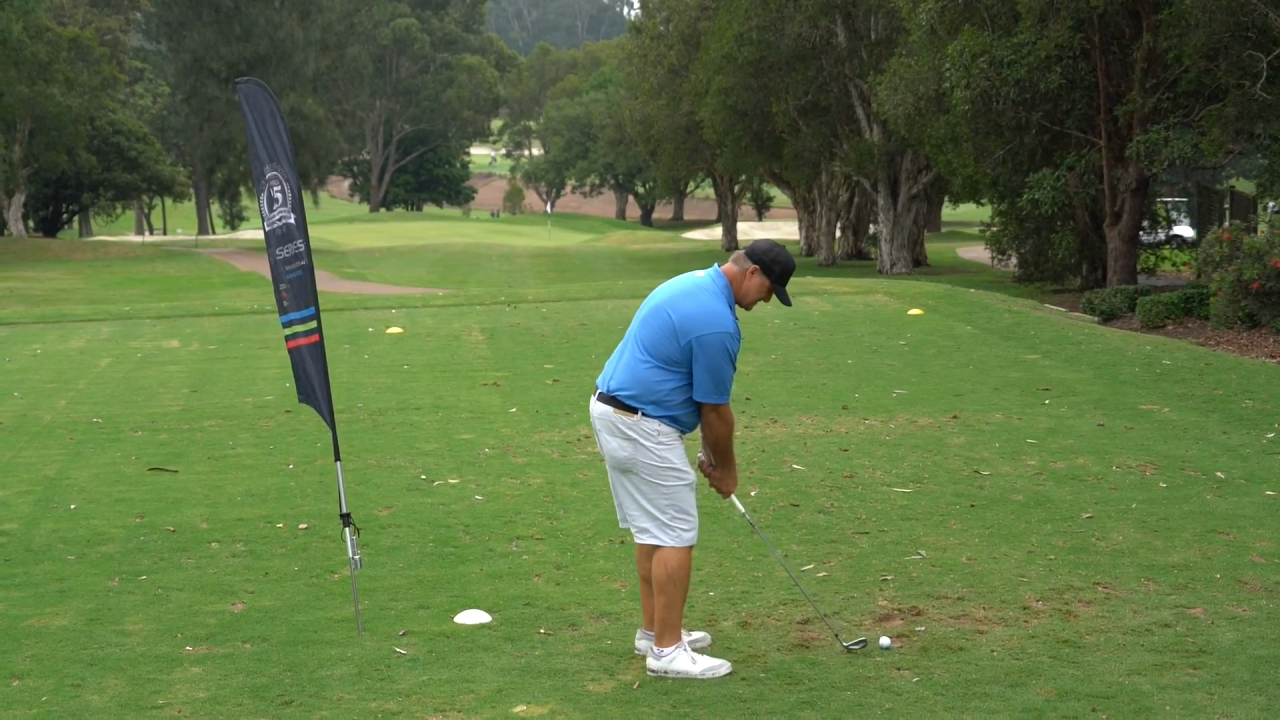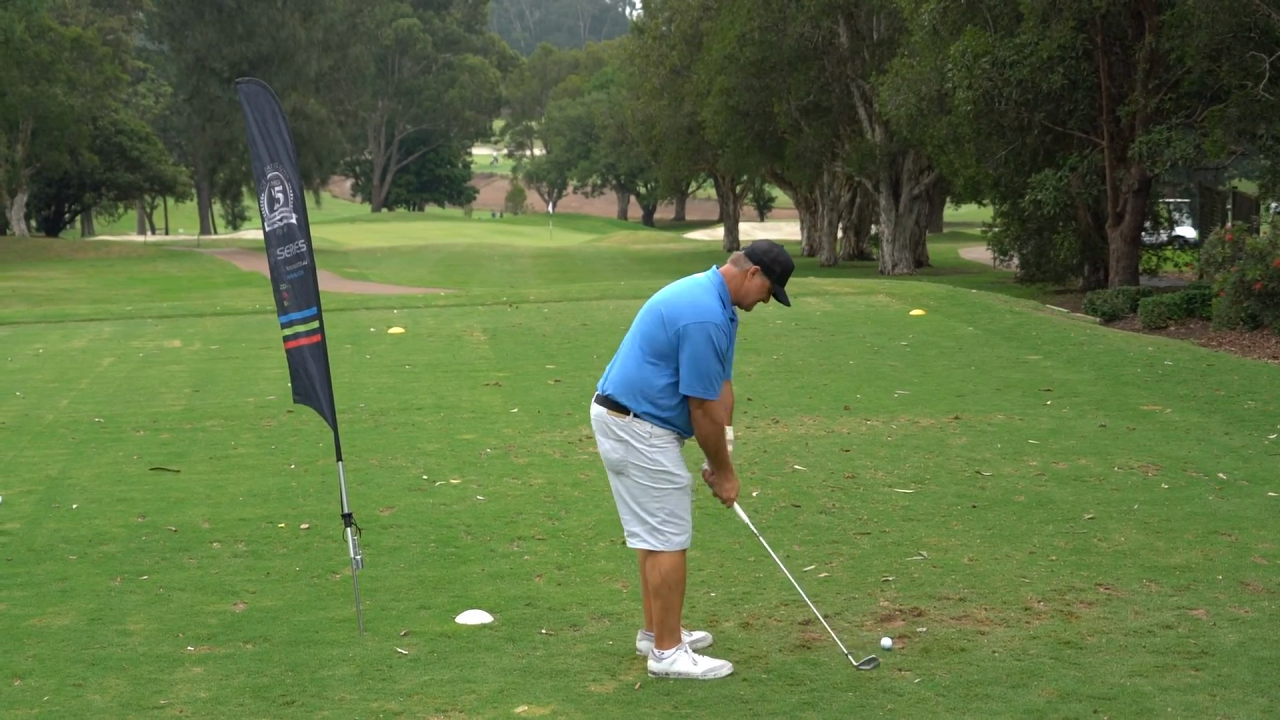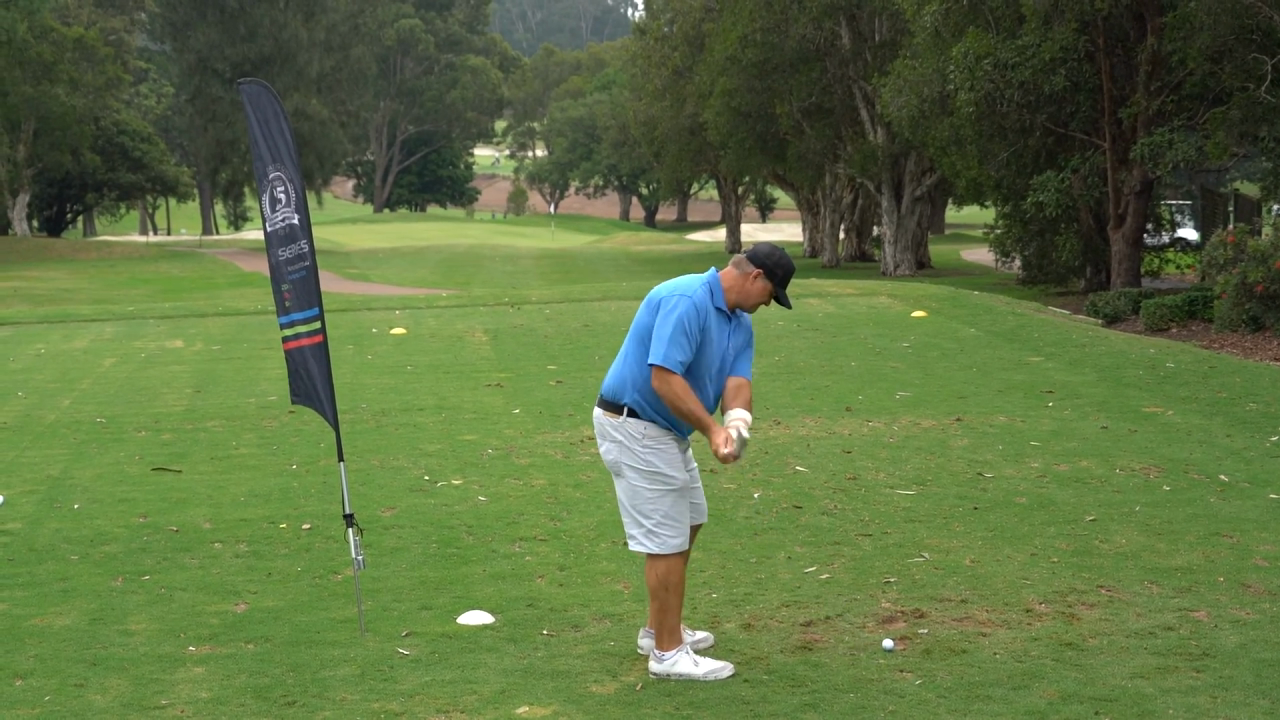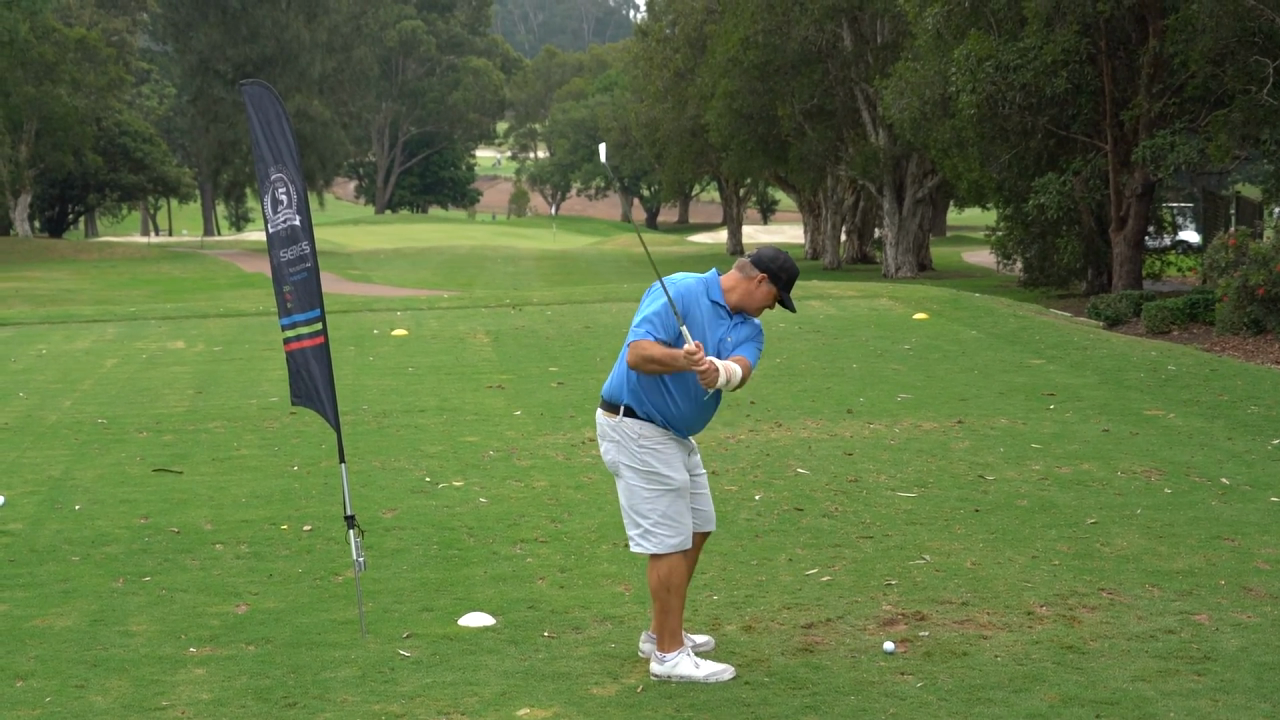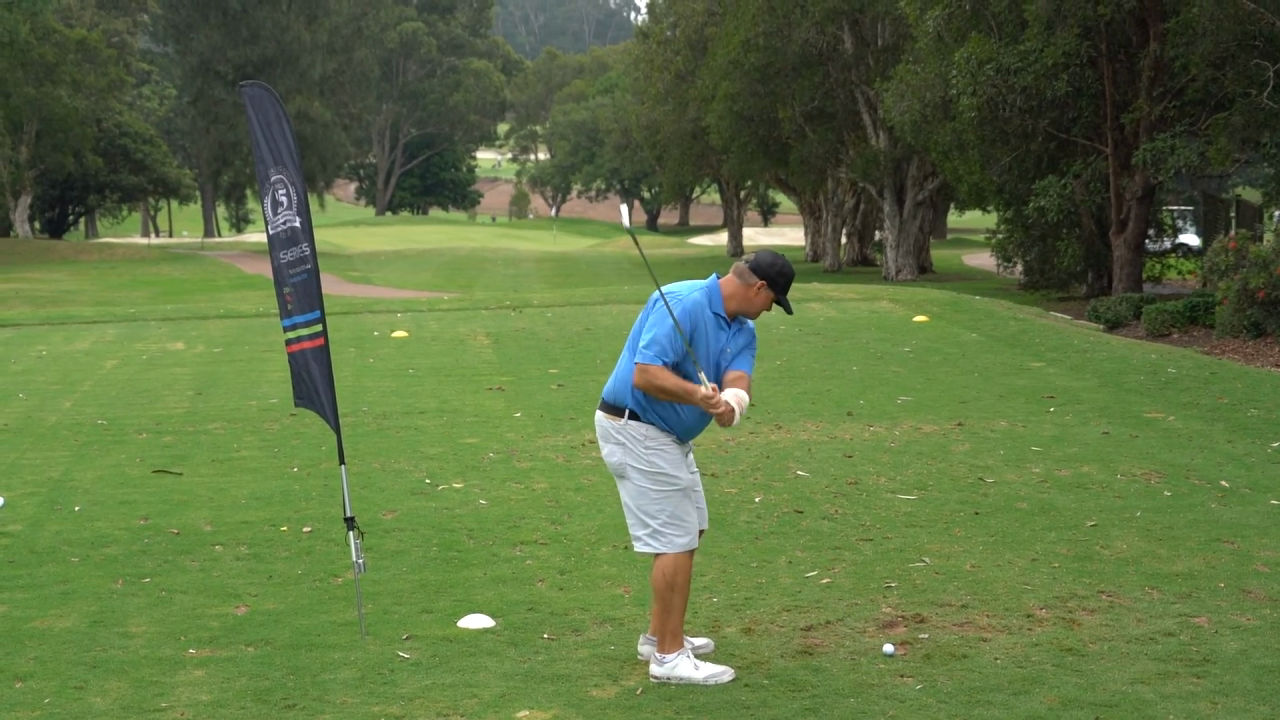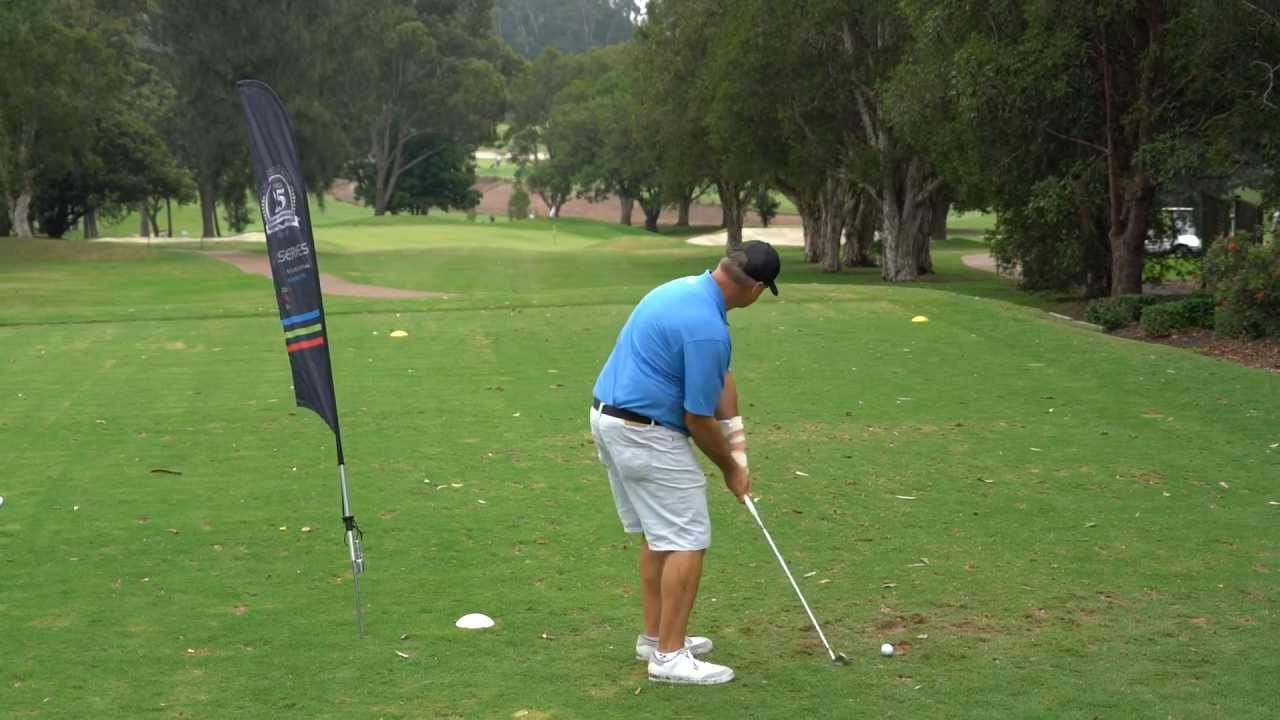
dt=0.2s
person 1, frame 1
left shoulder: (696, 284)
right shoulder: (715, 321)
right elbow: (715, 409)
left wrist: (712, 453)
right wrist: (726, 468)
left hip: (616, 411)
right hip: (641, 424)
left knee: (652, 529)
right knee: (675, 535)
left ankle: (654, 630)
right ankle: (666, 650)
person 1, frame 2
left shoulder: (708, 296)
right shoulder: (705, 316)
left elbow: (721, 388)
right elbow: (702, 407)
left wrist: (723, 454)
right wrist: (724, 471)
left hip: (626, 419)
right hip: (637, 427)
left knee: (654, 533)
right knee: (668, 539)
left ankle: (656, 631)
right ankle: (667, 652)
person 1, frame 3
left shoulder: (738, 323)
right shoulder: (686, 299)
left elbow: (737, 382)
right elbow: (663, 379)
left wrist: (735, 426)
right wrist: (710, 428)
left hip: (659, 429)
right hip: (636, 428)
left knee: (685, 526)
right knee: (666, 541)
left ankle: (659, 629)
right ankle: (668, 652)
person 1, frame 4
left shoulder: (749, 329)
right shoulder: (679, 289)
left elbow: (739, 370)
right elbow: (635, 354)
left wrist: (719, 371)
right wrist: (682, 360)
left hip: (673, 434)
right hip: (636, 429)
left knee: (694, 531)
right knee: (669, 542)
left ankle: (661, 633)
right ankle: (669, 654)
person 1, frame 5
left shoulder: (743, 331)
right shoulder: (683, 302)
left elbow: (738, 383)
right elbow: (645, 374)
left wrist: (729, 403)
right wrist: (698, 395)
left hip: (666, 435)
right hip: (637, 431)
left knee: (687, 533)
right knee: (675, 543)
left ankle: (659, 636)
right ankle: (670, 656)
person 1, frame 6
left shoulder: (690, 291)
right shoulder: (709, 329)
left elbow: (720, 379)
right elbow: (699, 420)
left wrist: (737, 443)
right wrist: (729, 467)
left hip: (615, 421)
right hip: (647, 433)
left knee: (658, 534)
right knee: (687, 541)
left ankle: (656, 635)
right ankle: (668, 655)
